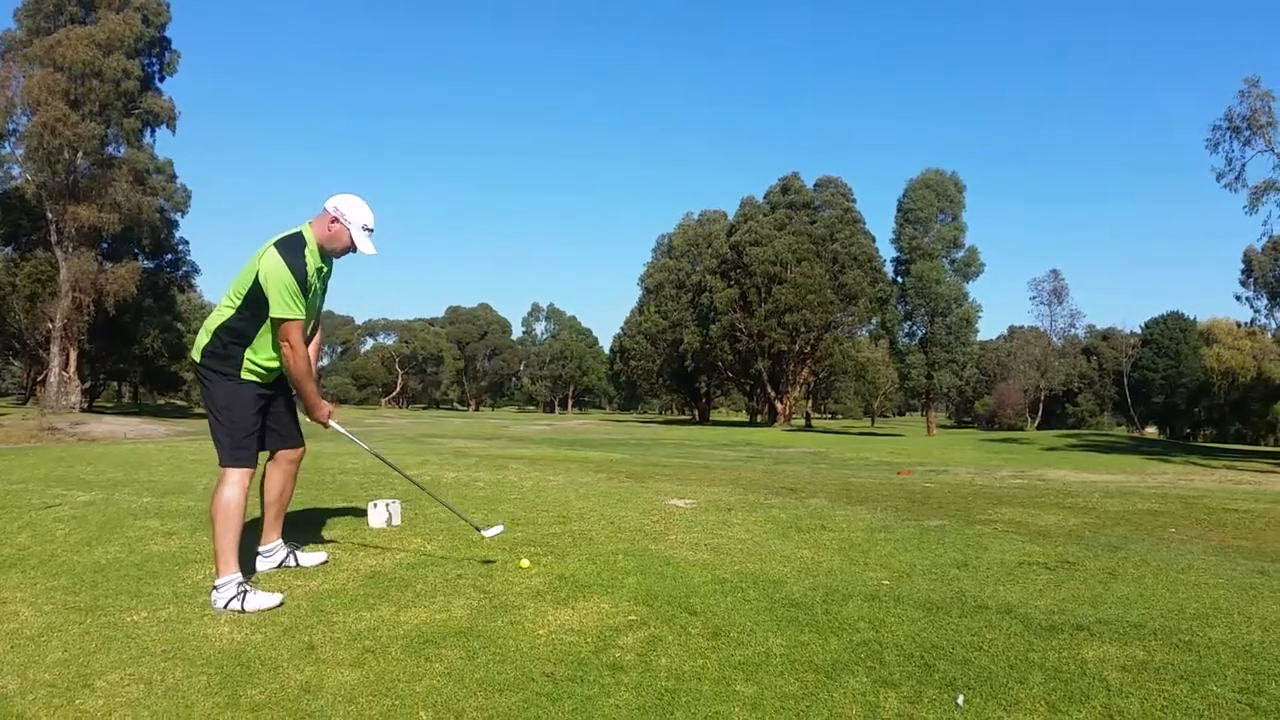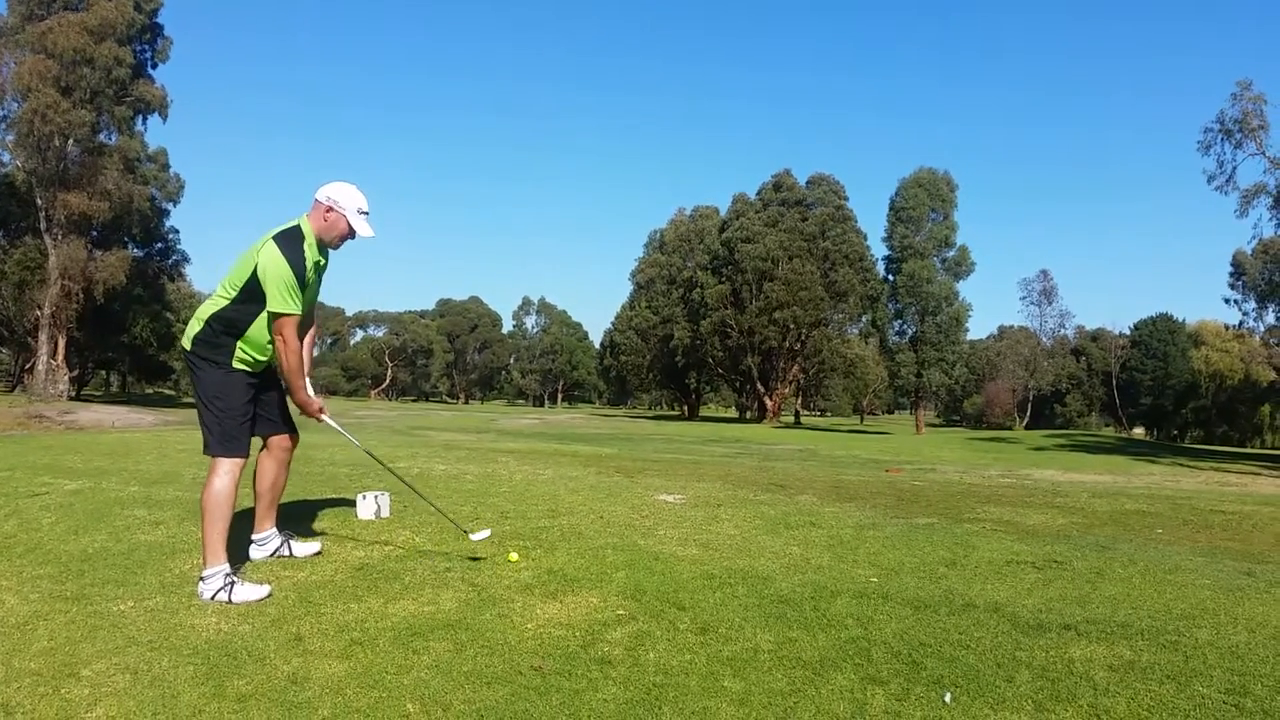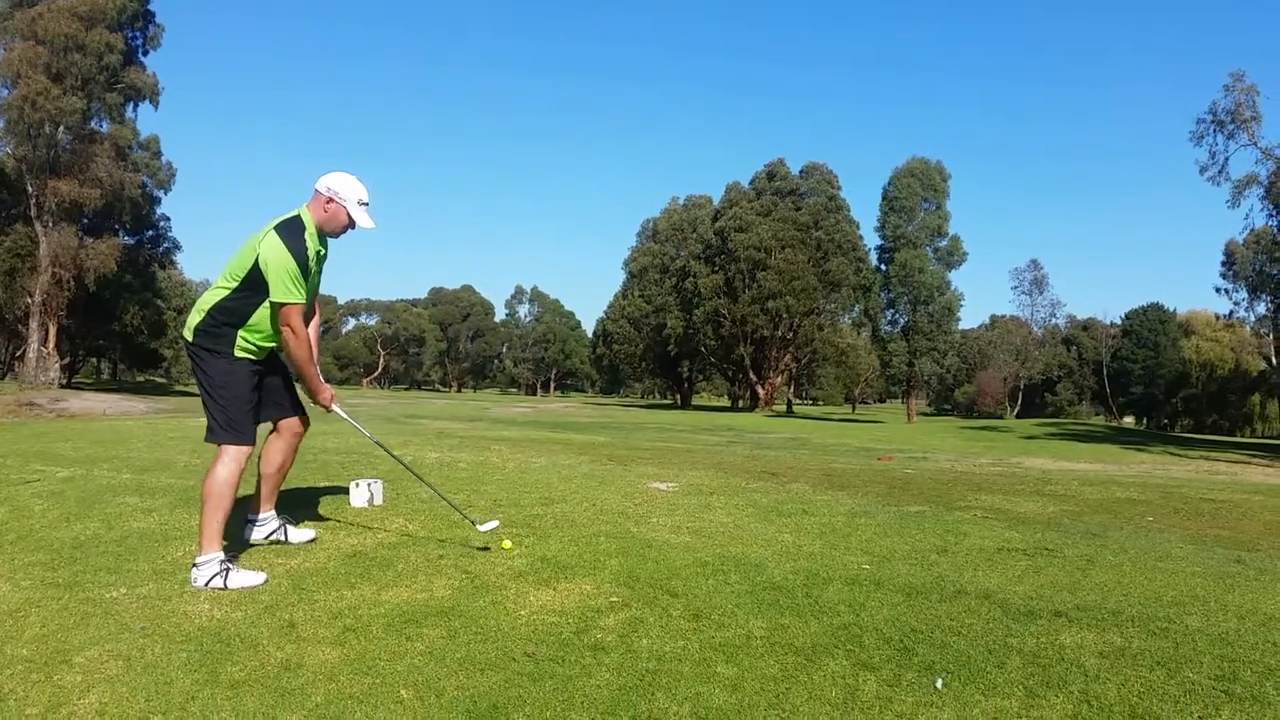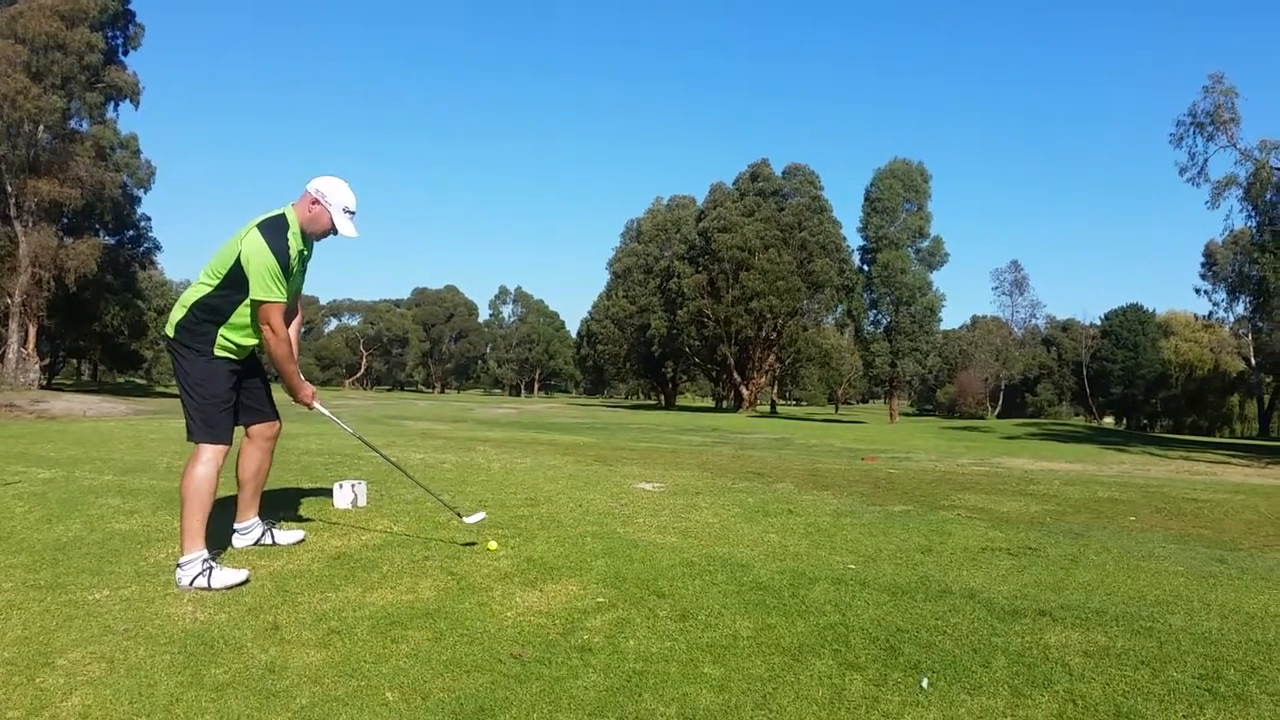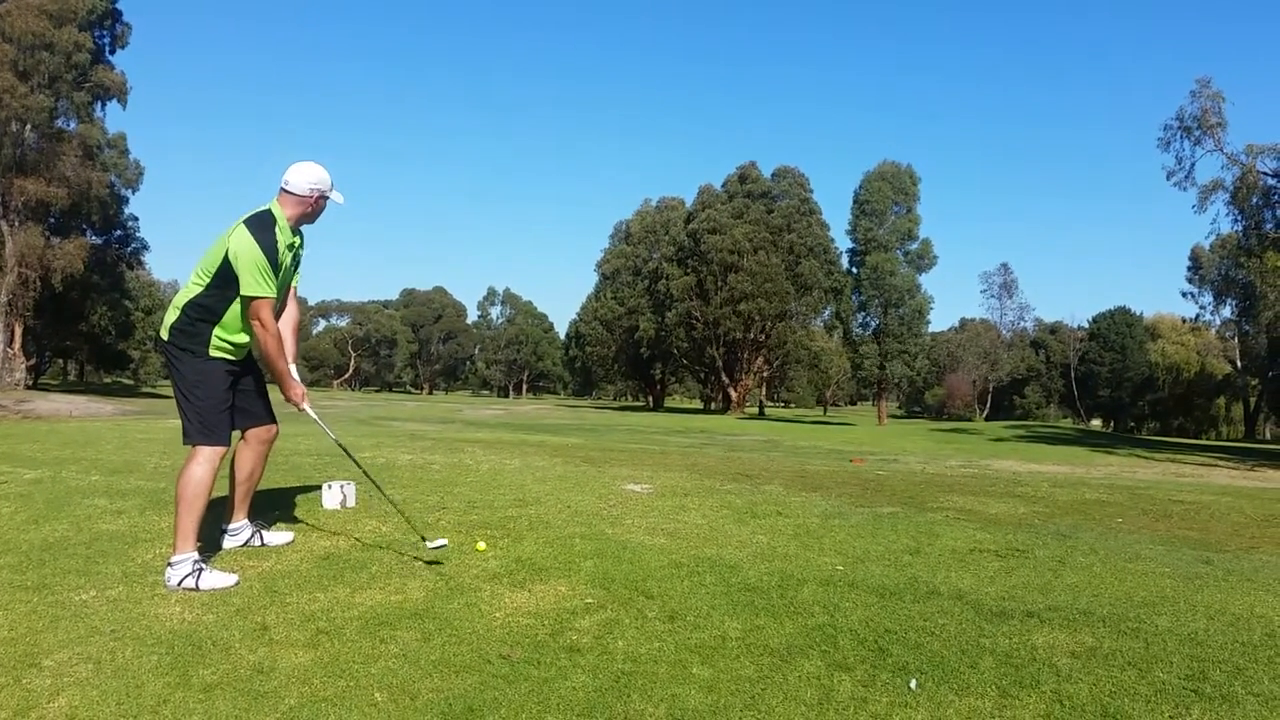
dt=1s
person 1, frame 1
left shoulder: (321, 260)
right shoulder: (286, 260)
left elbow: (311, 328)
right elbow: (291, 344)
left wrist: (310, 391)
right wrist: (313, 401)
left hip: (265, 367)
right hip: (228, 366)
left knee: (288, 451)
right knee: (238, 468)
left ankle: (270, 548)
right ankle: (227, 584)
person 1, frame 2
left shoulder: (317, 252)
right shoulder: (285, 253)
left elbow: (306, 322)
right elbow: (285, 338)
left wrist: (304, 384)
right wrist: (302, 397)
left hip: (253, 357)
right hip: (217, 355)
left knee: (282, 439)
right knee: (230, 458)
left ankle: (265, 537)
right ankle: (214, 575)
person 1, frame 3
left shoulder: (316, 241)
right shoulder: (286, 243)
left elbow: (309, 312)
right elbow: (291, 327)
left wrist: (313, 375)
right wrist: (315, 385)
left hip: (254, 345)
right hip: (219, 344)
left knee: (292, 423)
right knee: (236, 447)
left ankle: (262, 518)
right ankle: (209, 562)
person 1, frame 4
left shoulder: (301, 240)
right shoulder: (269, 241)
left elbow: (291, 311)
right elbow: (271, 325)
left wrist: (294, 373)
right wrist: (295, 383)
left hip: (235, 343)
right hip: (200, 342)
left knee: (265, 428)
right knee: (212, 445)
left ankle: (247, 526)
right ankle: (192, 561)
person 1, frame 5
left shoulder: (291, 238)
right shoulder: (256, 237)
left elbow: (287, 305)
right elbow: (262, 322)
left wrist: (291, 370)
right wrist: (286, 382)
left hip: (231, 346)
right hip: (195, 344)
left knee: (261, 430)
right knee: (210, 446)
left ankle: (236, 527)
right ankle: (183, 562)
